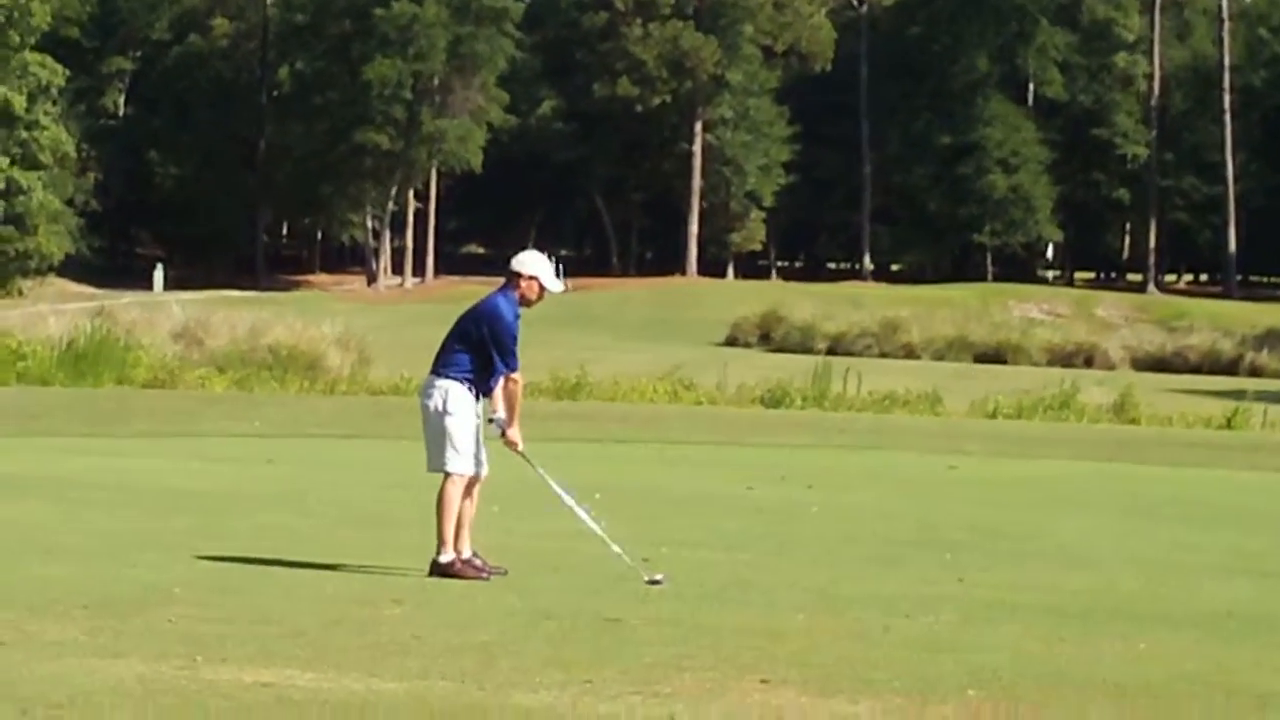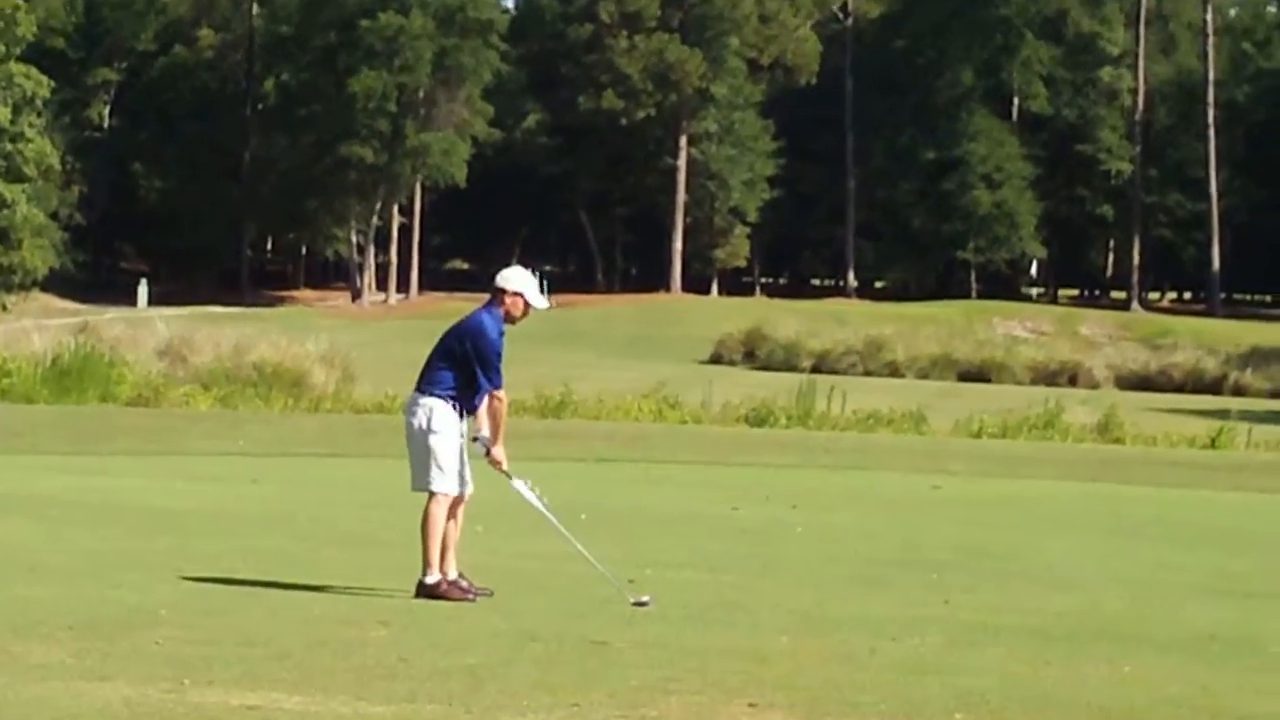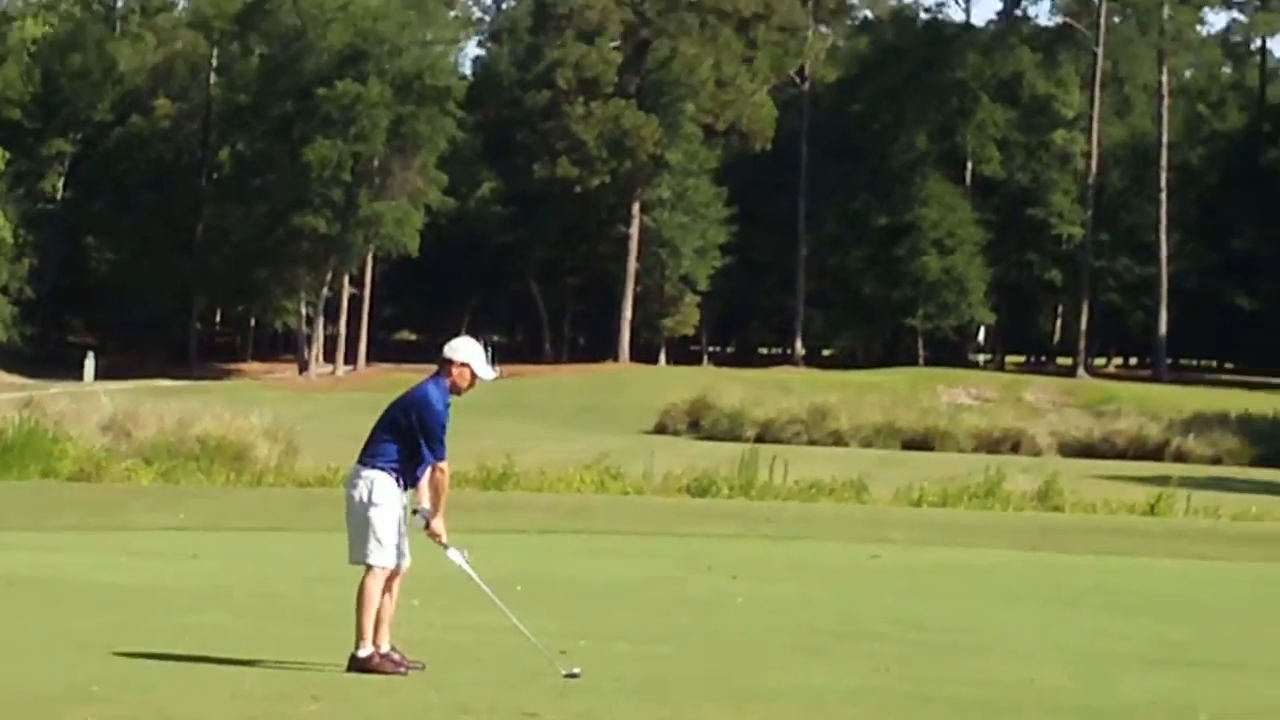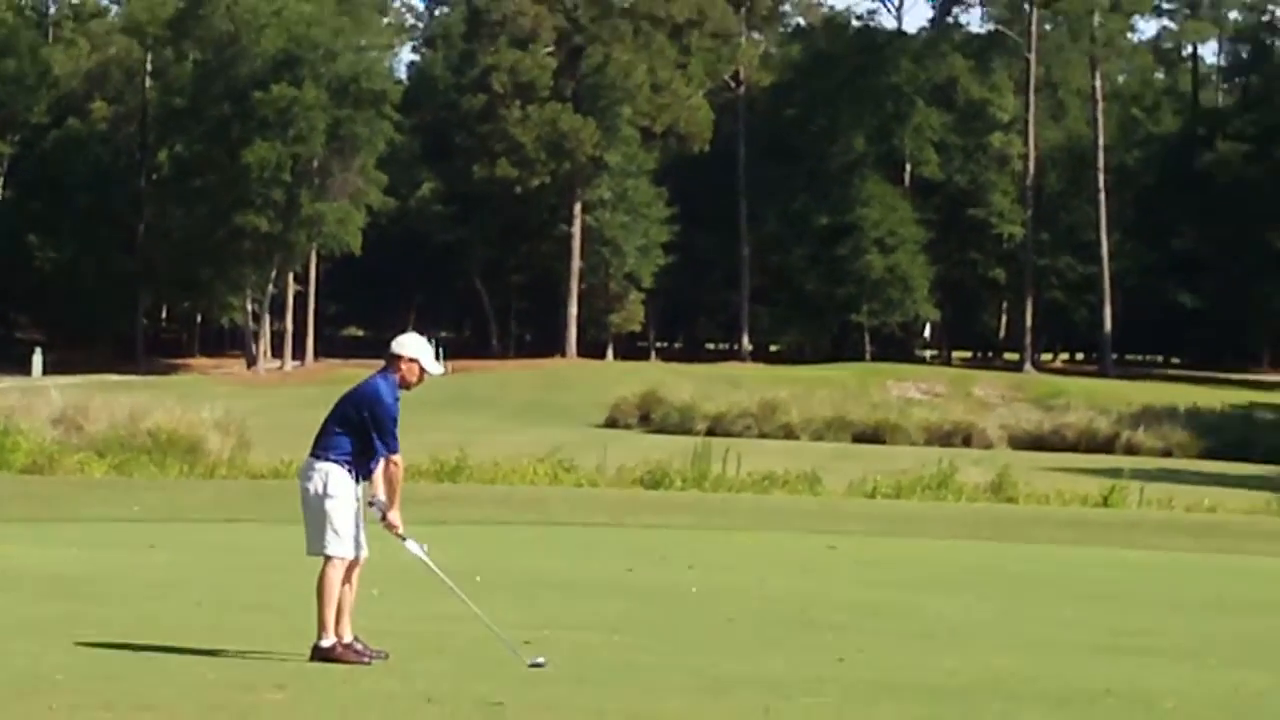
dt=0.1s
person 1, frame 1
left shoulder: (501, 307)
right shoulder: (500, 312)
left elbow: (497, 371)
right elbow: (513, 377)
left wrist: (500, 414)
right wrist: (513, 425)
left hip: (464, 395)
right hip: (451, 393)
left knee: (474, 475)
right knee: (457, 474)
person 1, frame 2
left shoulder: (485, 324)
right shoulder: (485, 328)
left elbow: (482, 388)
right elbow: (498, 395)
left wrist: (484, 433)
right wrist: (498, 444)
left hip: (448, 413)
right hip: (436, 410)
left knee: (459, 494)
right knee: (442, 493)
person 1, frame 3
left shoulder: (430, 396)
right shoulder: (431, 400)
left elbow: (424, 461)
right elbow: (440, 467)
left wrist: (424, 506)
right wrist: (438, 516)
left hip: (389, 486)
right hip: (377, 484)
left knee: (397, 567)
right knee: (379, 566)
person 1, frame 4
left shoulder: (381, 390)
right shoulder: (380, 394)
left elbow: (377, 453)
right elbow: (394, 460)
left wrist: (379, 498)
right wrist: (394, 509)
left hip: (343, 477)
right hip: (331, 475)
left knee: (355, 558)
right knee: (337, 557)
left ankle: (344, 638)
right ankle: (326, 642)
